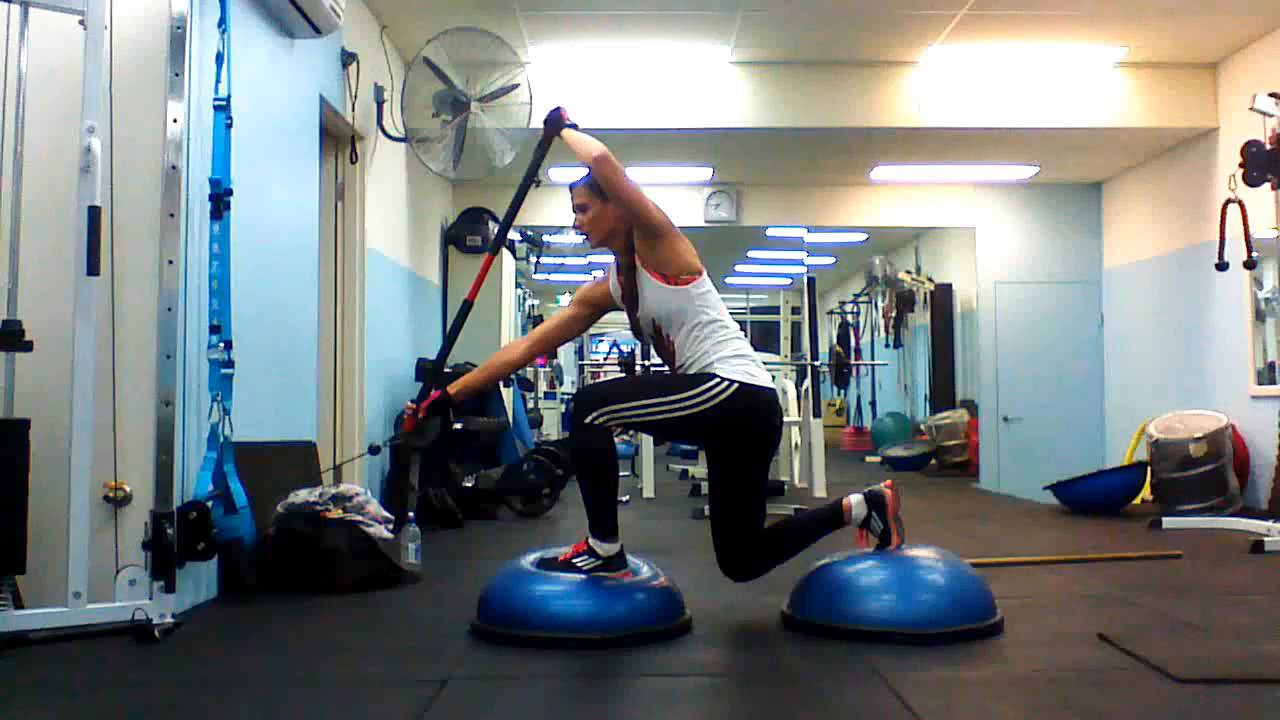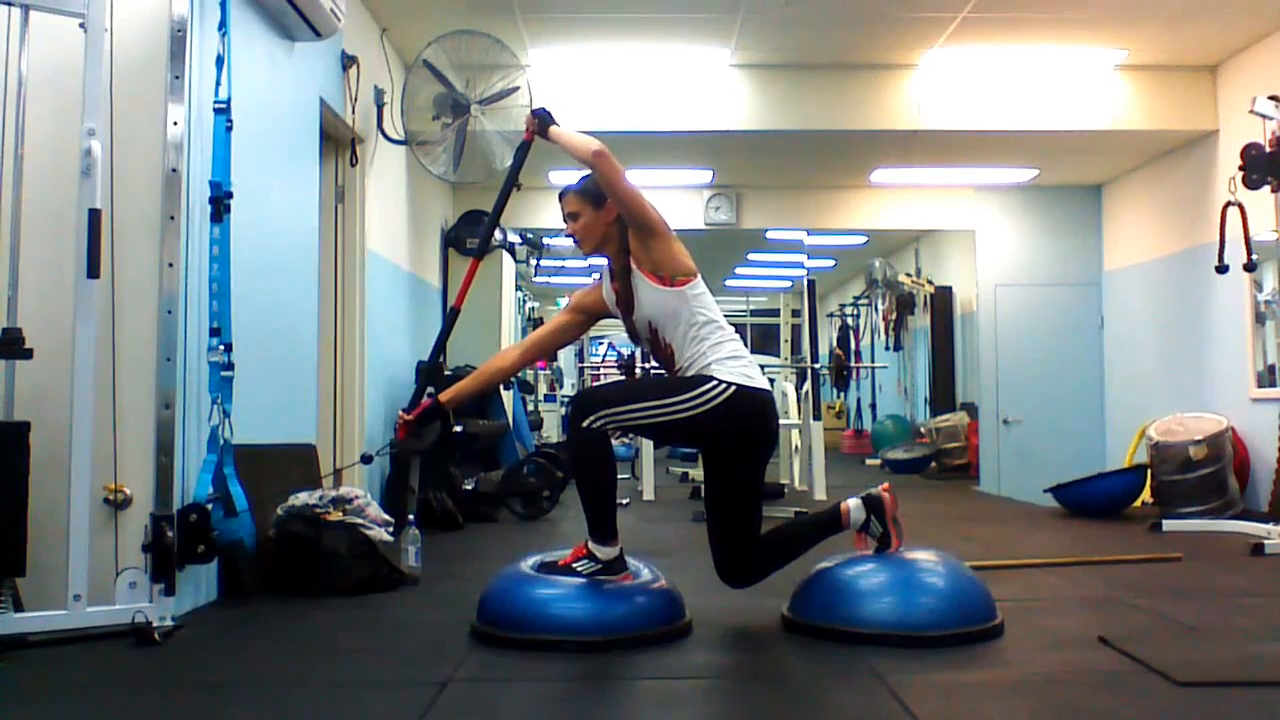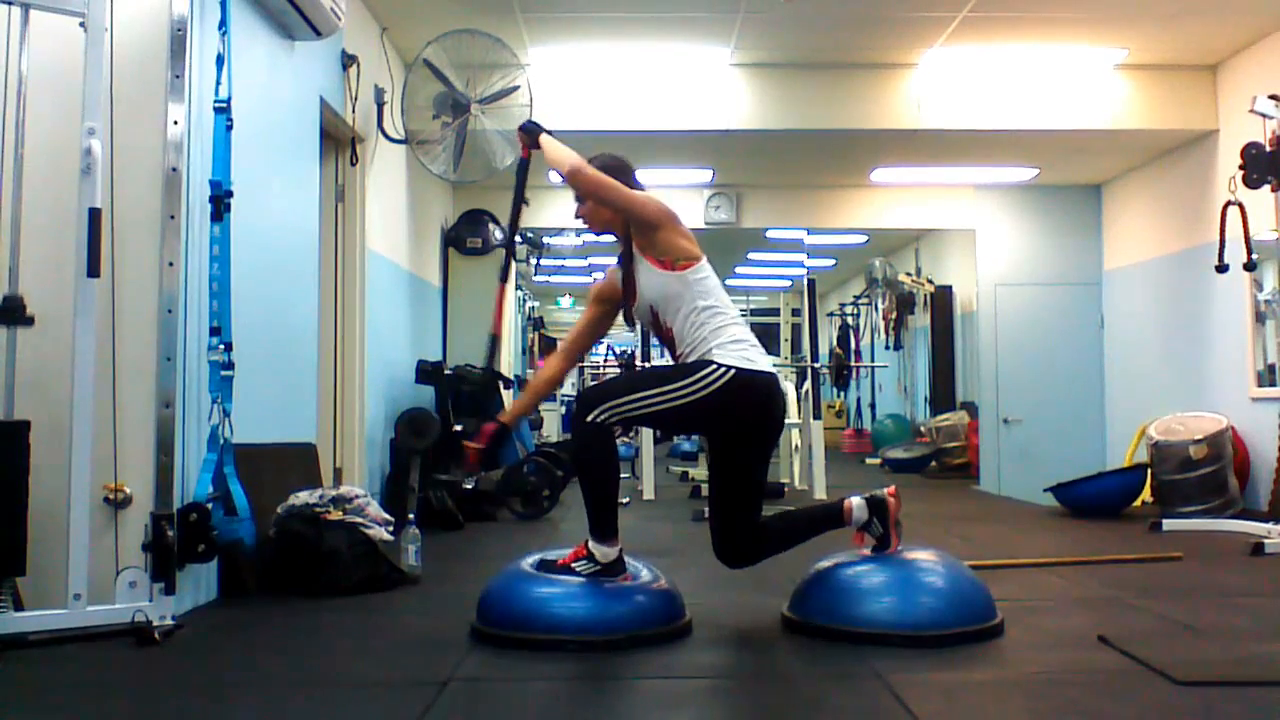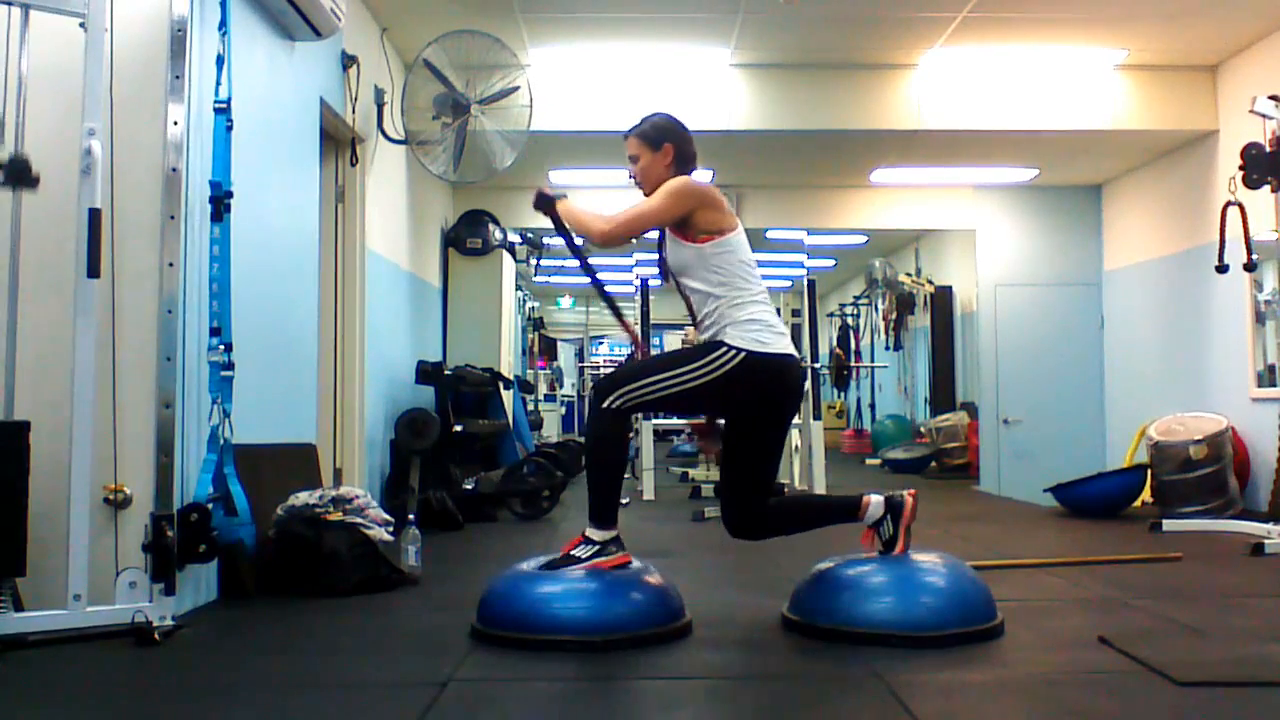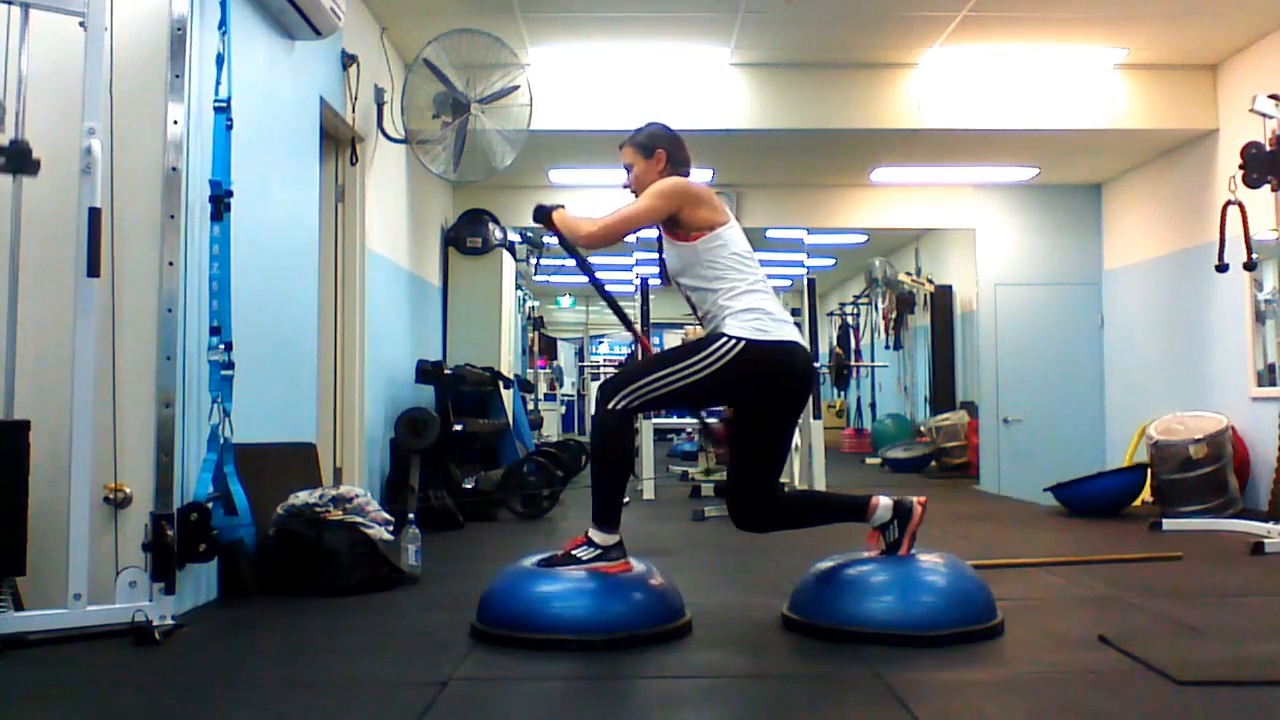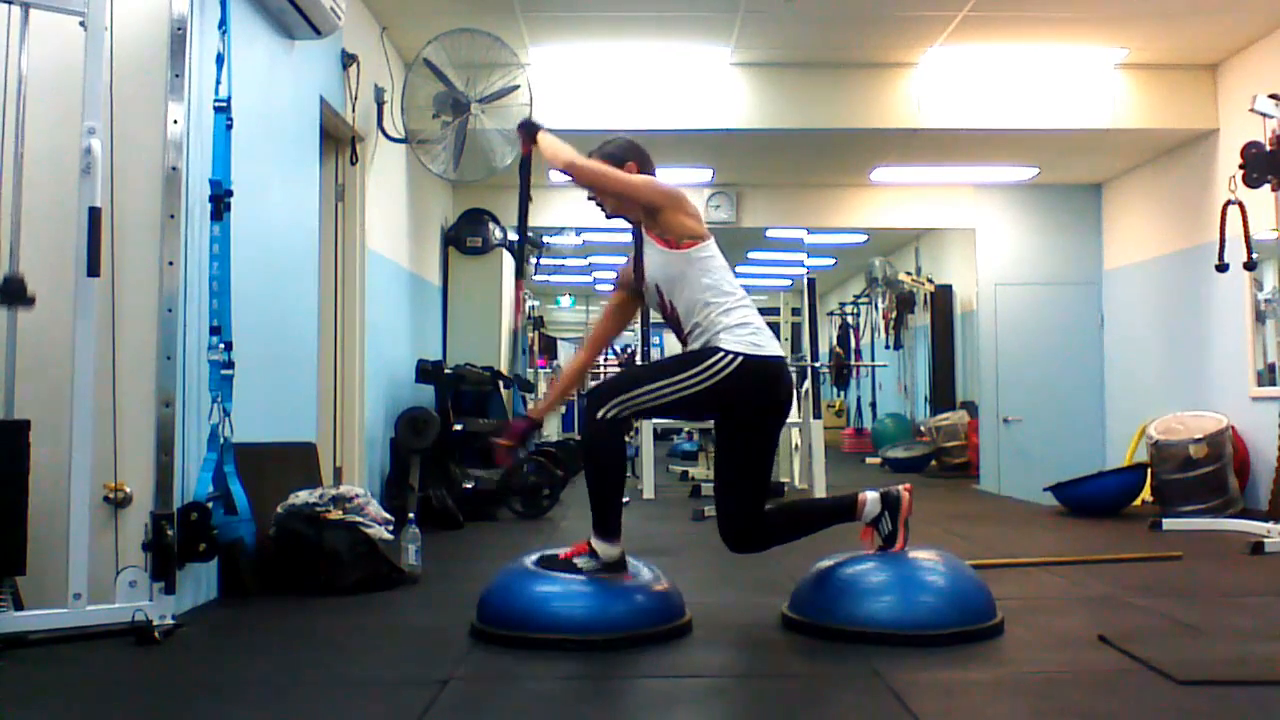
dt=0.5s
person 1, frame 1
left shoulder: (659, 241)
right shoulder: (605, 290)
left elbow: (603, 162)
right elbow: (526, 347)
left wrist: (564, 129)
right wrist: (447, 394)
left hip: (739, 395)
right hip: (735, 407)
left knee: (591, 406)
right knee: (742, 561)
left ankle: (604, 549)
right ankle: (863, 506)
person 1, frame 2
left shoulder: (654, 243)
right shoulder: (598, 298)
left elbow: (598, 156)
right elbow: (518, 355)
left wrist: (551, 129)
right wrist: (441, 402)
left hip: (735, 398)
right hip: (728, 409)
left knee: (588, 411)
right knee: (740, 567)
left ankle: (605, 554)
right ankle: (860, 510)
person 1, frame 3
left shoulder: (655, 221)
right shoulder: (613, 284)
left elbow: (578, 172)
right elbow: (562, 359)
left wrist: (540, 137)
right wrist: (501, 424)
left hip: (737, 383)
right hip: (752, 396)
left knee: (594, 409)
right knee: (737, 546)
left ankle: (604, 554)
right ankle: (867, 509)
person 1, frame 4
left shoulder: (690, 192)
right shoulder: (681, 230)
left elbow: (604, 232)
right elbow: (706, 311)
left wrist: (559, 204)
right wrist: (704, 410)
left hip: (749, 358)
right hip: (773, 372)
left knee: (608, 396)
right knee: (747, 519)
left ankle: (602, 539)
right ankle: (880, 508)
person 1, frame 5
left shoulder: (680, 191)
right shoulder: (686, 229)
left elbow: (593, 234)
left wrist: (554, 214)
right wrist: (728, 410)
left hip: (754, 348)
right hip: (786, 361)
left knee: (614, 397)
right knee: (753, 509)
left ankle: (604, 543)
right ankle: (888, 510)
person 1, frame 6
left shoulder: (665, 202)
right shoulder: (633, 272)
left elbow: (574, 165)
right elbow: (589, 350)
left wrist: (536, 134)
right wrist: (533, 418)
left hip: (744, 363)
right hip: (758, 379)
left knee: (602, 405)
right knee: (743, 532)
left ankle: (605, 551)
right ankle: (876, 504)
